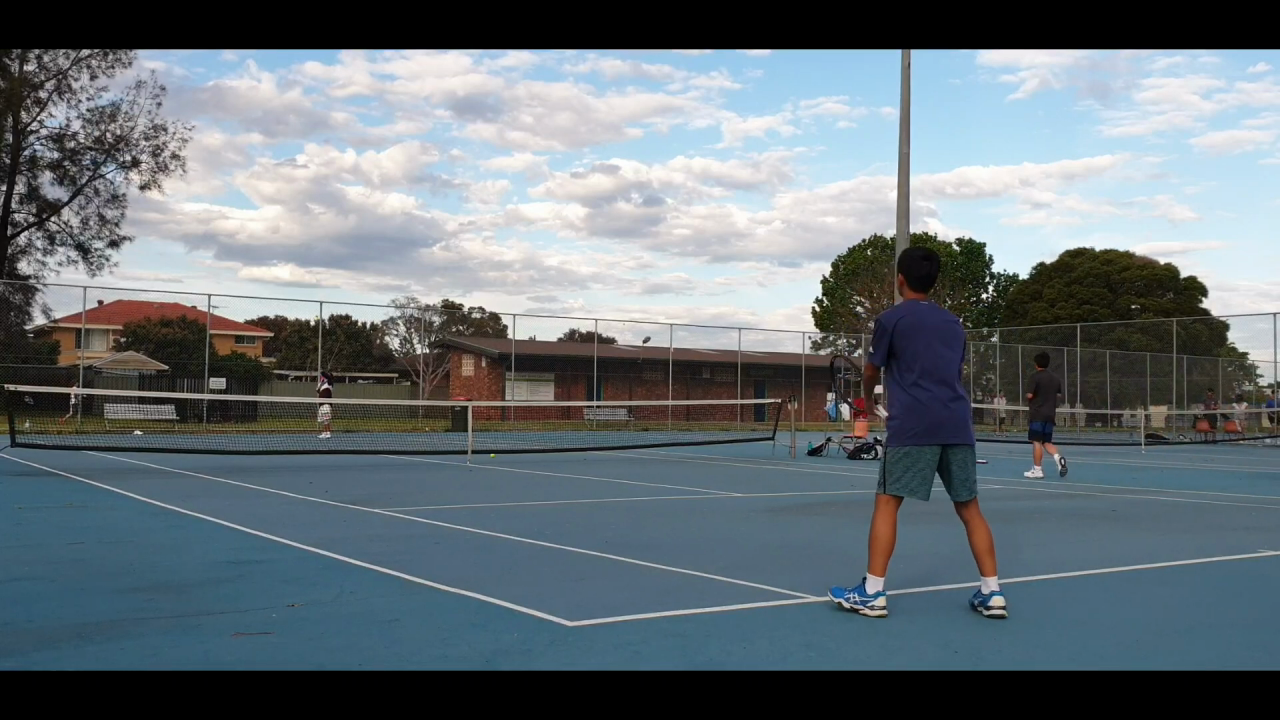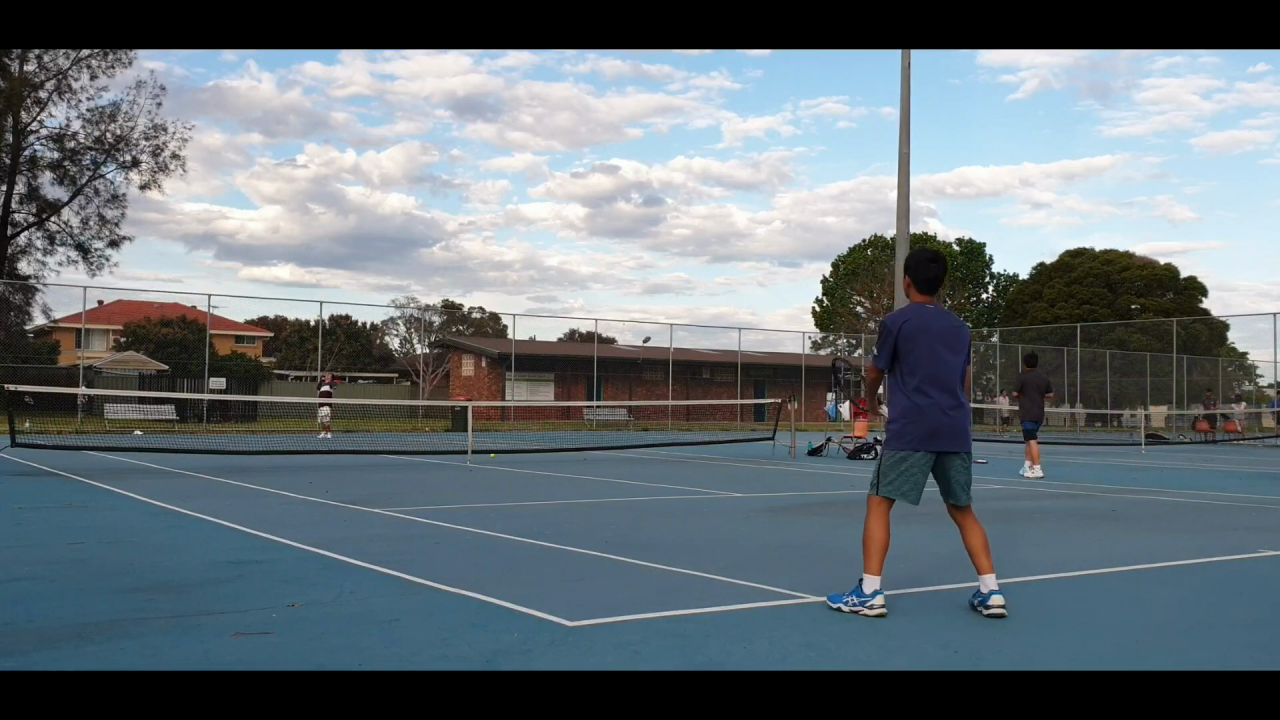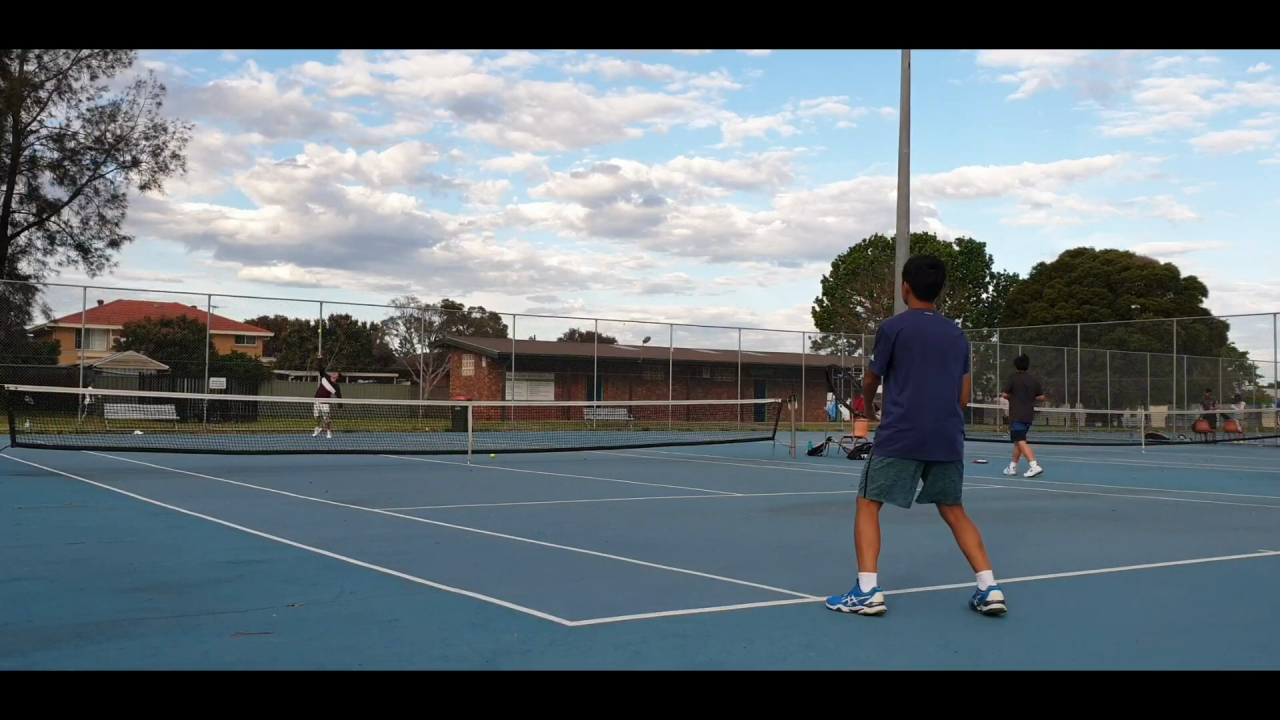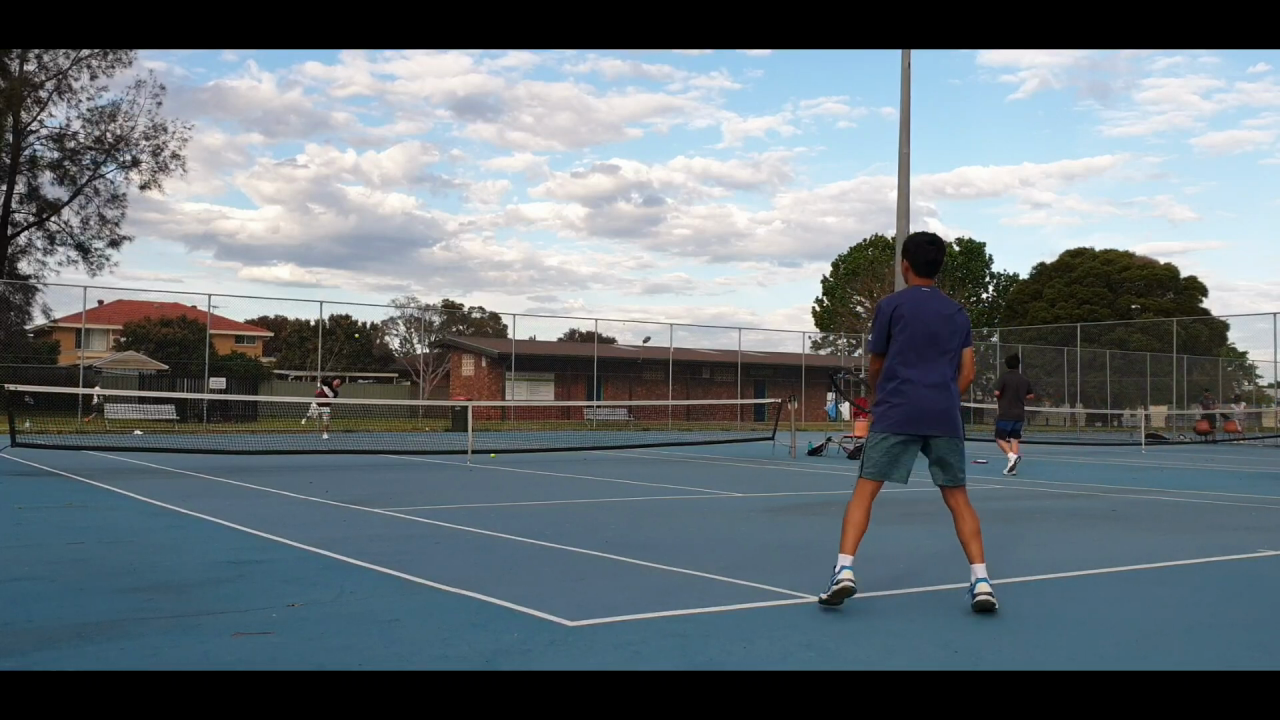
dt=0.2s
person 1, frame 1
left shoulder: (890, 319)
right shoulder: (954, 323)
left elbow: (871, 371)
left wrist: (867, 395)
left hip: (912, 427)
right hip: (957, 426)
left knee: (886, 503)
right knee: (968, 507)
left ankle: (872, 593)
right ankle: (992, 592)
person 1, frame 2
left shoulder: (896, 322)
right shoulder: (959, 327)
left elbow: (875, 373)
right elbow: (965, 385)
left wrist: (870, 398)
left hip: (910, 430)
right hip: (956, 430)
left knee: (879, 505)
right knee: (962, 511)
left ankle: (869, 592)
right ankle: (991, 591)
person 1, frame 3
left shoulder: (893, 328)
right shoulder: (956, 334)
left elbow: (872, 381)
right elbow: (963, 394)
left wrist: (866, 404)
left hip: (899, 436)
right hip: (947, 437)
left knee: (867, 506)
right knee: (954, 512)
left ankle: (869, 589)
right ankle: (989, 588)
person 1, frame 4
left shoulder: (890, 305)
right shoulder: (958, 312)
left elbow: (876, 366)
right elbow: (967, 374)
left wrist: (879, 398)
left hip: (896, 414)
right hip: (944, 417)
left knee: (865, 489)
right knee: (957, 497)
left ankle: (844, 570)
right ankle: (981, 581)
